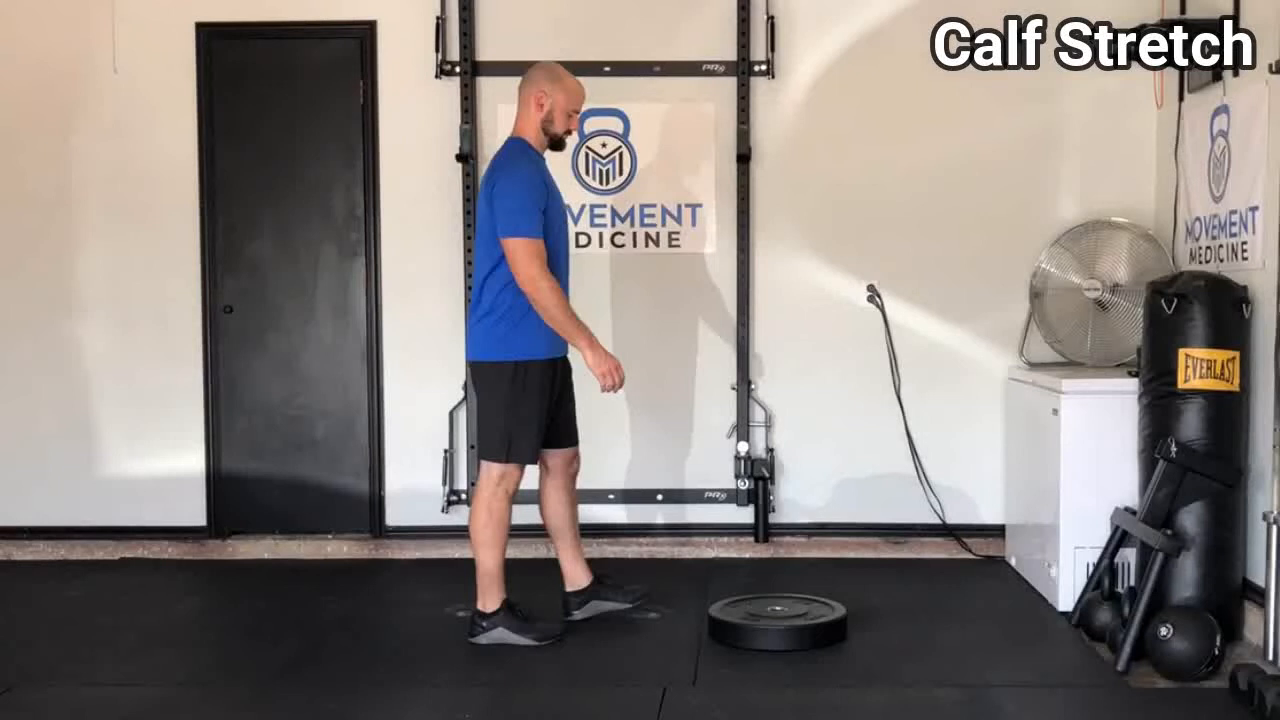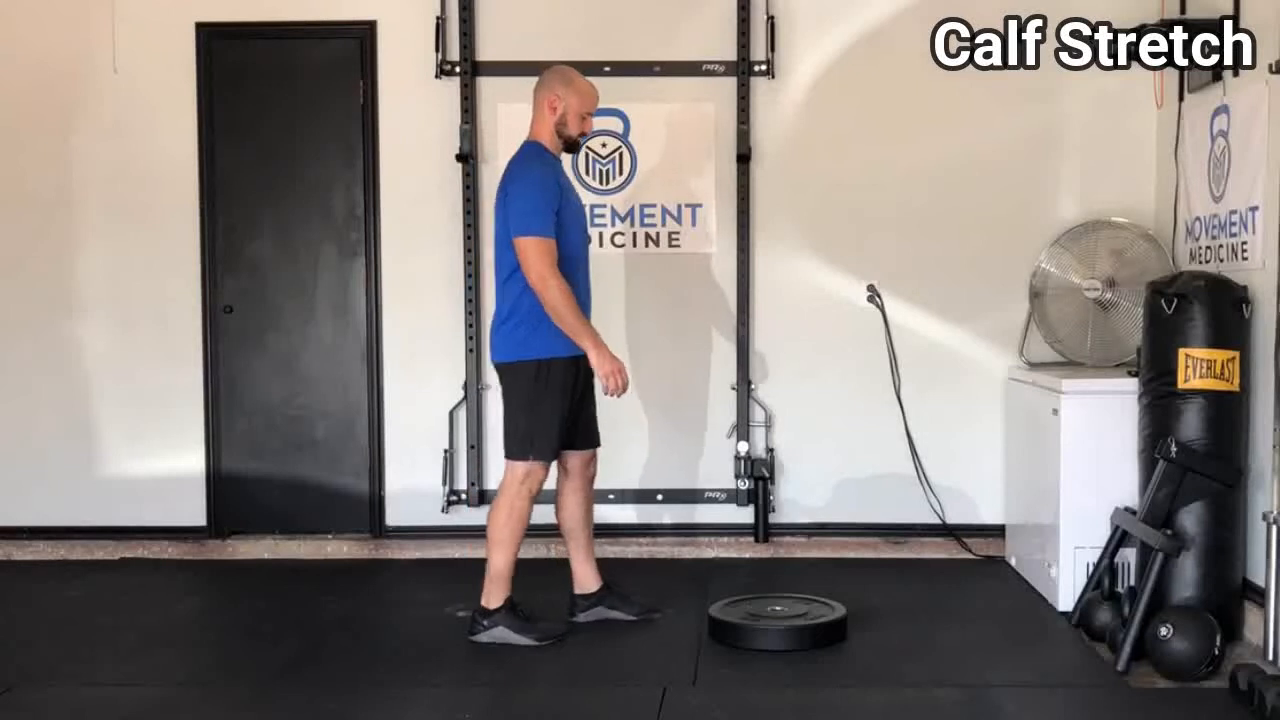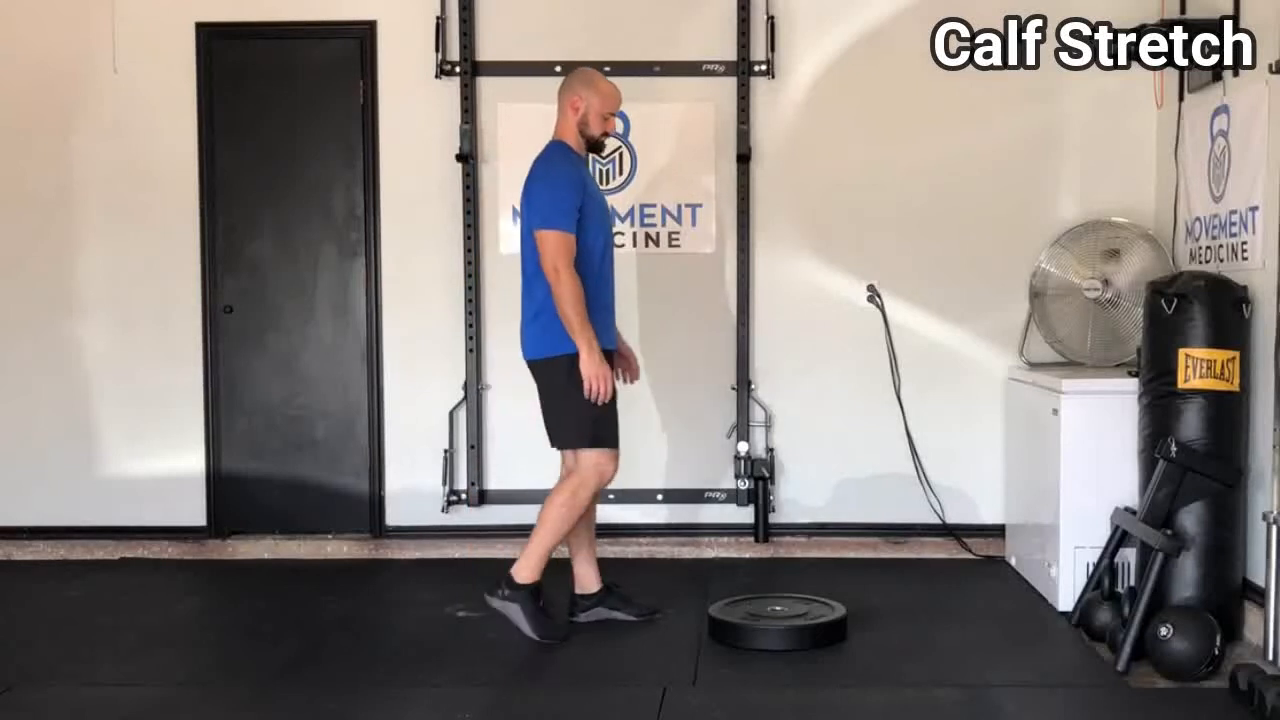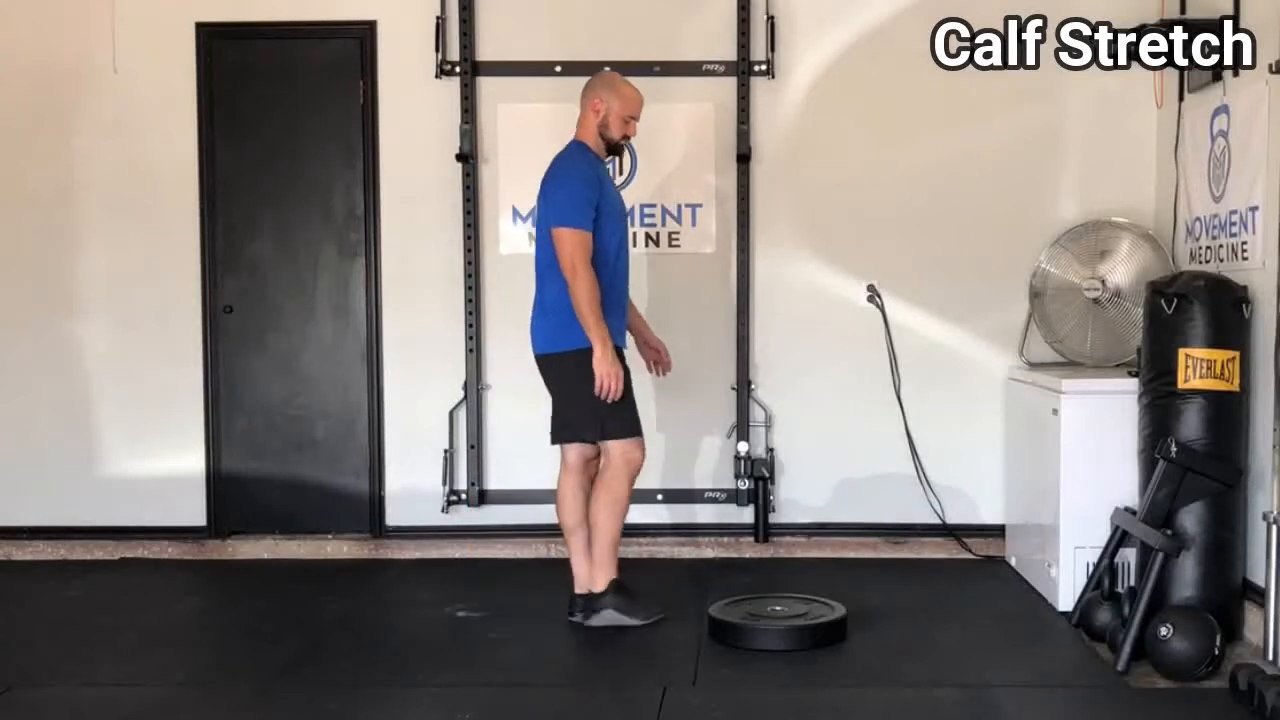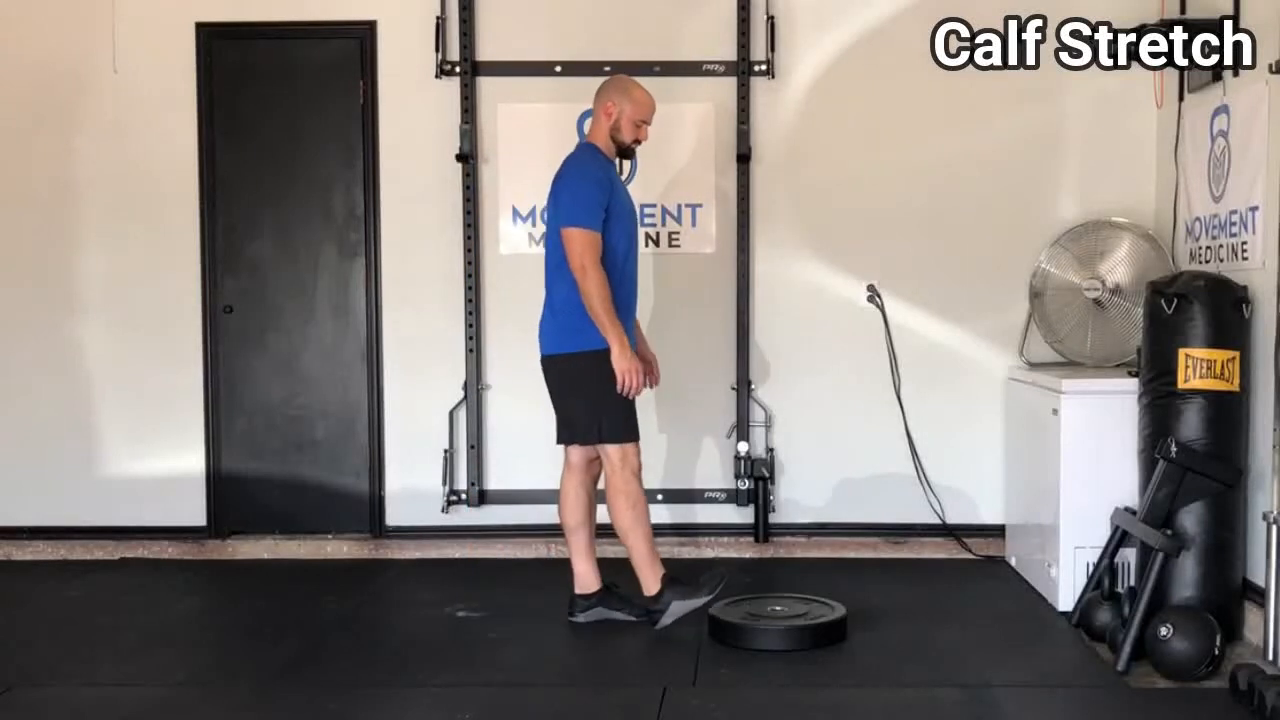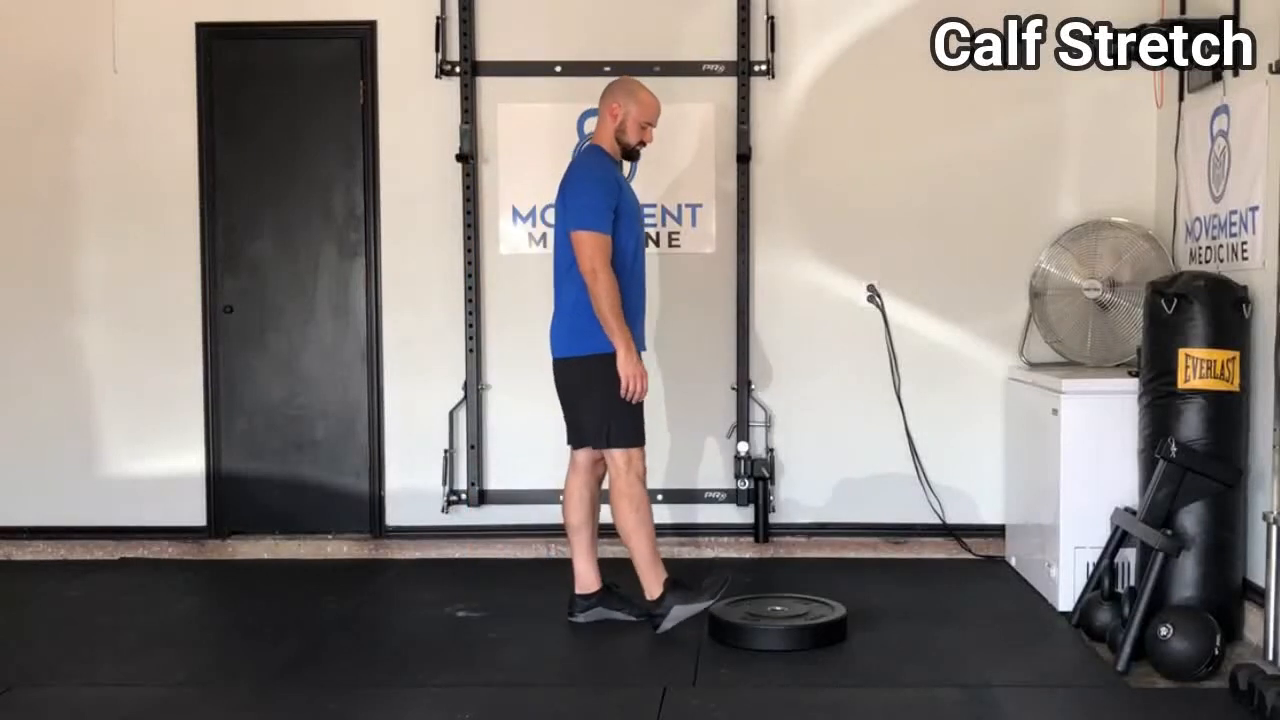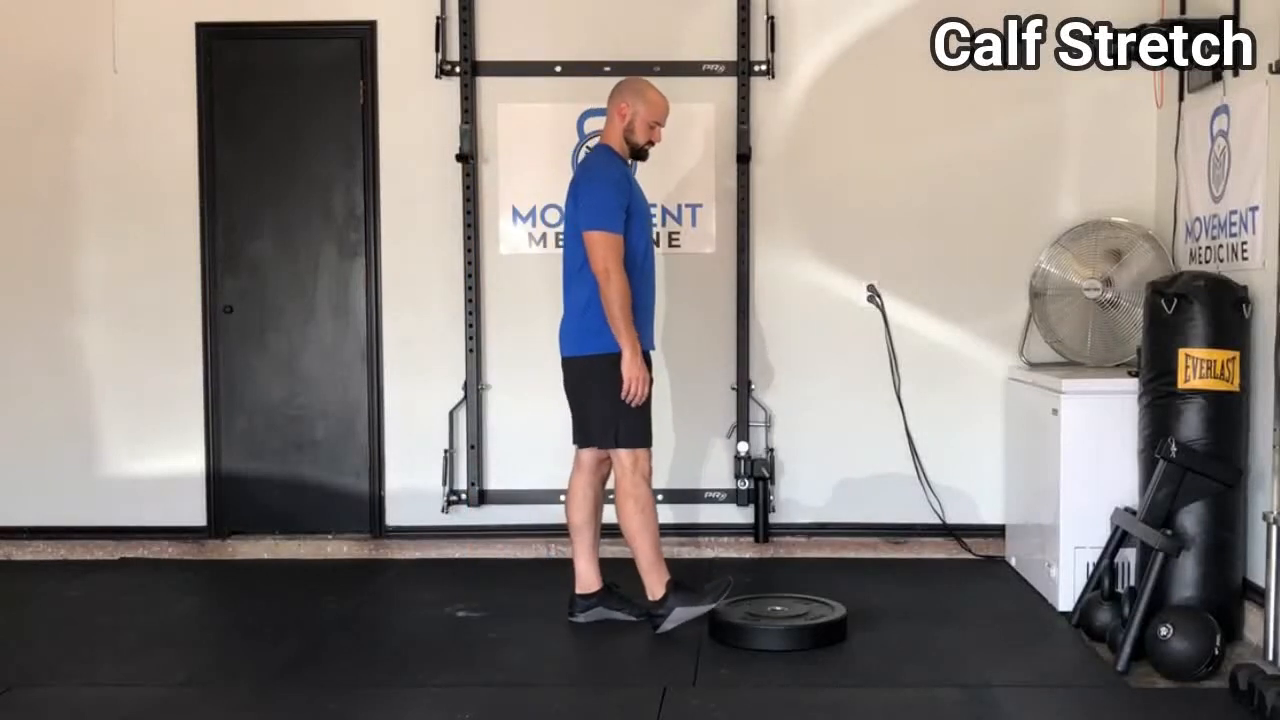
dt=0.2s
person 1, frame 1
left shoulder: (528, 167)
right shoulder: (517, 172)
right elbow: (530, 276)
right wrist: (589, 346)
left hip: (538, 351)
right hip: (511, 353)
left knee: (562, 463)
right knee: (501, 477)
left ankle: (580, 587)
right ankle: (490, 612)
person 1, frame 2
left shoulder: (547, 171)
right shoulder: (531, 174)
right elbow: (541, 276)
right wrist: (597, 348)
left hip: (558, 351)
right hip: (537, 353)
left knee: (580, 466)
right knee: (526, 474)
left ankle: (589, 591)
right ankle: (493, 609)
person 1, frame 3
left shoulder: (574, 171)
right shoulder: (556, 172)
right elbow: (559, 270)
left wrist: (613, 342)
right wrist: (591, 351)
left hip: (577, 346)
right hip: (567, 349)
left knee: (582, 465)
right knee: (594, 465)
left ankle: (590, 589)
right ankle: (520, 582)
person 1, frame 4
left shoulder: (593, 172)
right shoulder: (575, 172)
right elbow: (576, 268)
left wrist: (642, 334)
right wrist: (604, 347)
left hip: (581, 342)
right hip: (578, 344)
left knee: (584, 459)
right knee: (624, 454)
left ankle: (591, 586)
right ankle: (600, 588)
person 1, frame 5
left shoulder: (600, 173)
right shoulder: (584, 172)
right elbow: (584, 266)
left wrist: (638, 342)
right wrist: (618, 344)
left hip: (584, 346)
right hip: (585, 347)
left knee: (583, 461)
right knee: (622, 462)
left ankle: (588, 591)
right ankle: (658, 591)
person 1, frame 6
left shoulder: (603, 174)
right shoulder: (592, 174)
right elbow: (595, 269)
left wrist: (623, 347)
right wrist: (626, 348)
left hip: (589, 348)
right hip: (597, 349)
left knee: (588, 462)
right knee: (626, 466)
left ankle: (588, 591)
right ankle: (661, 594)
person 1, frame 7
left shoulder: (609, 173)
right shoulder: (604, 175)
right elbow: (607, 270)
left wrist: (628, 349)
right wrist: (631, 351)
left hip: (594, 347)
right hip: (606, 349)
left knee: (592, 462)
right knee: (632, 467)
left ankle: (589, 591)
right ankle: (663, 595)
